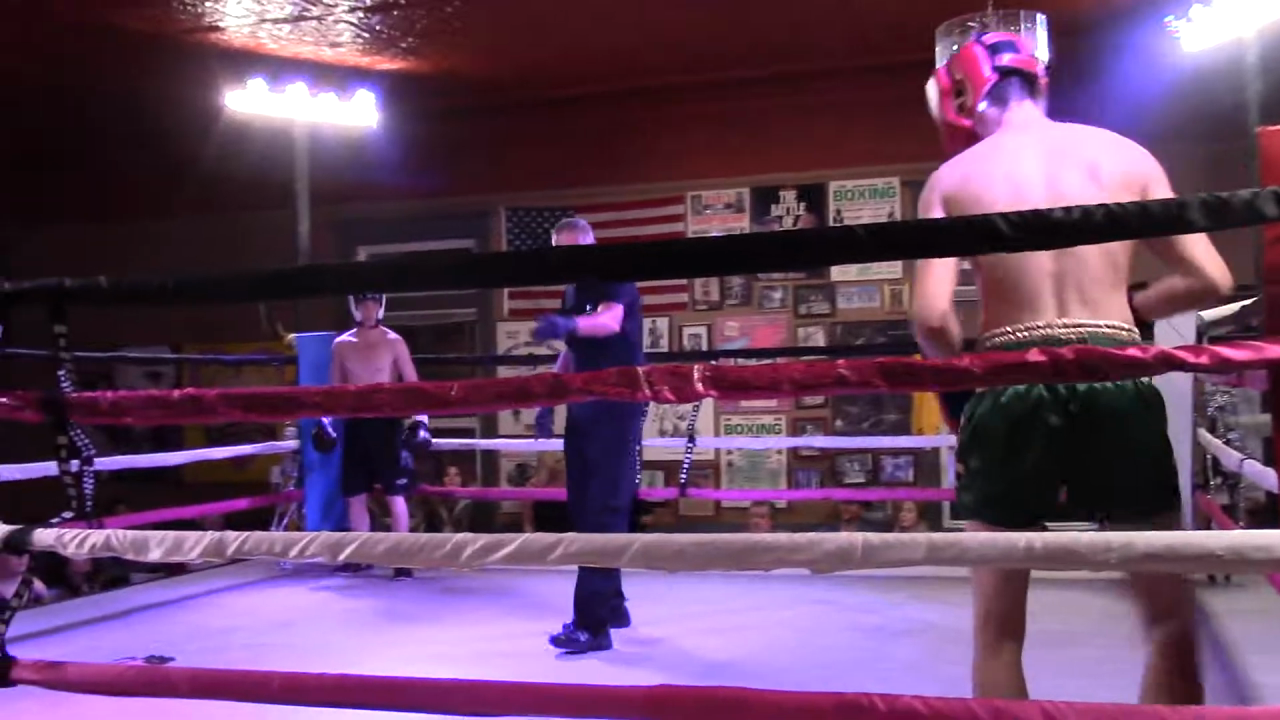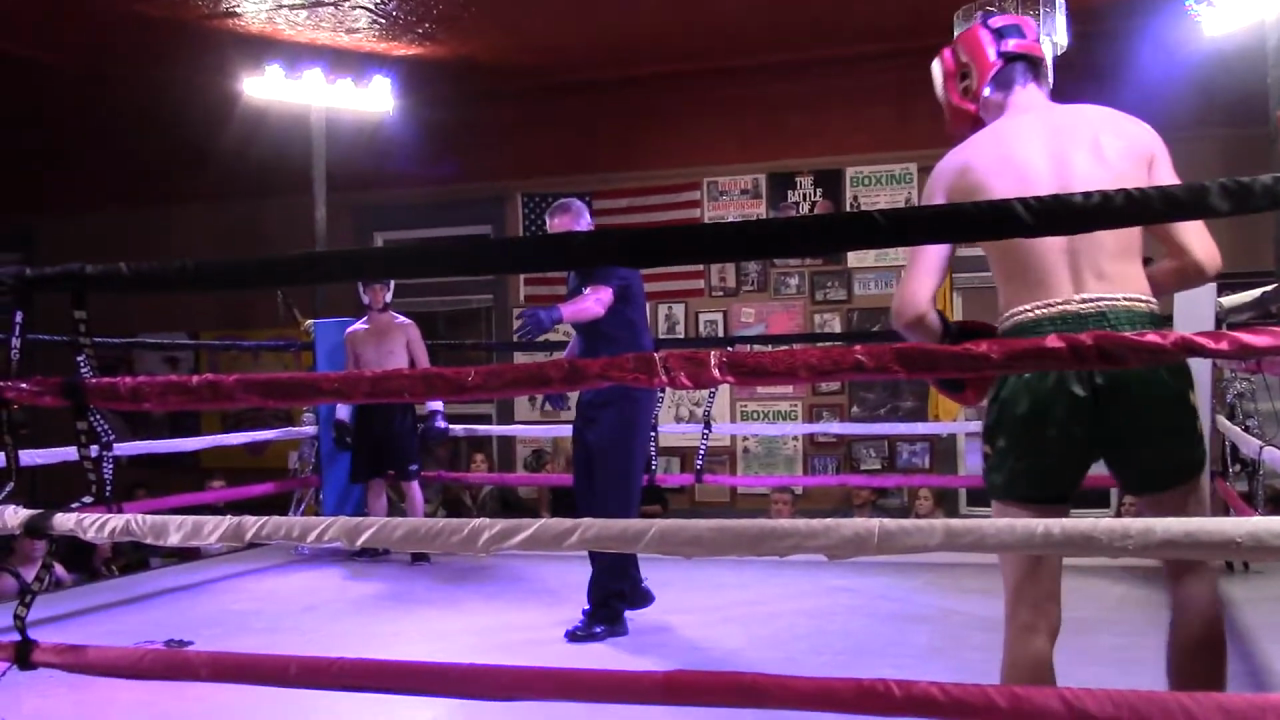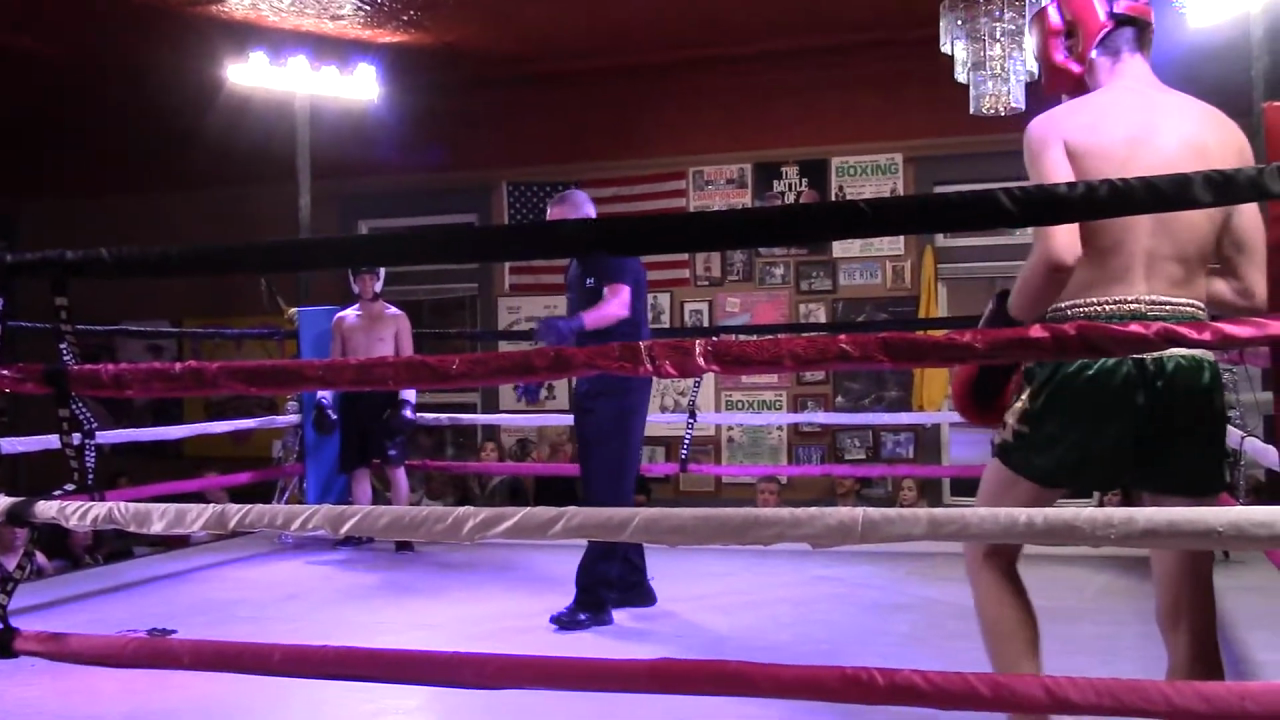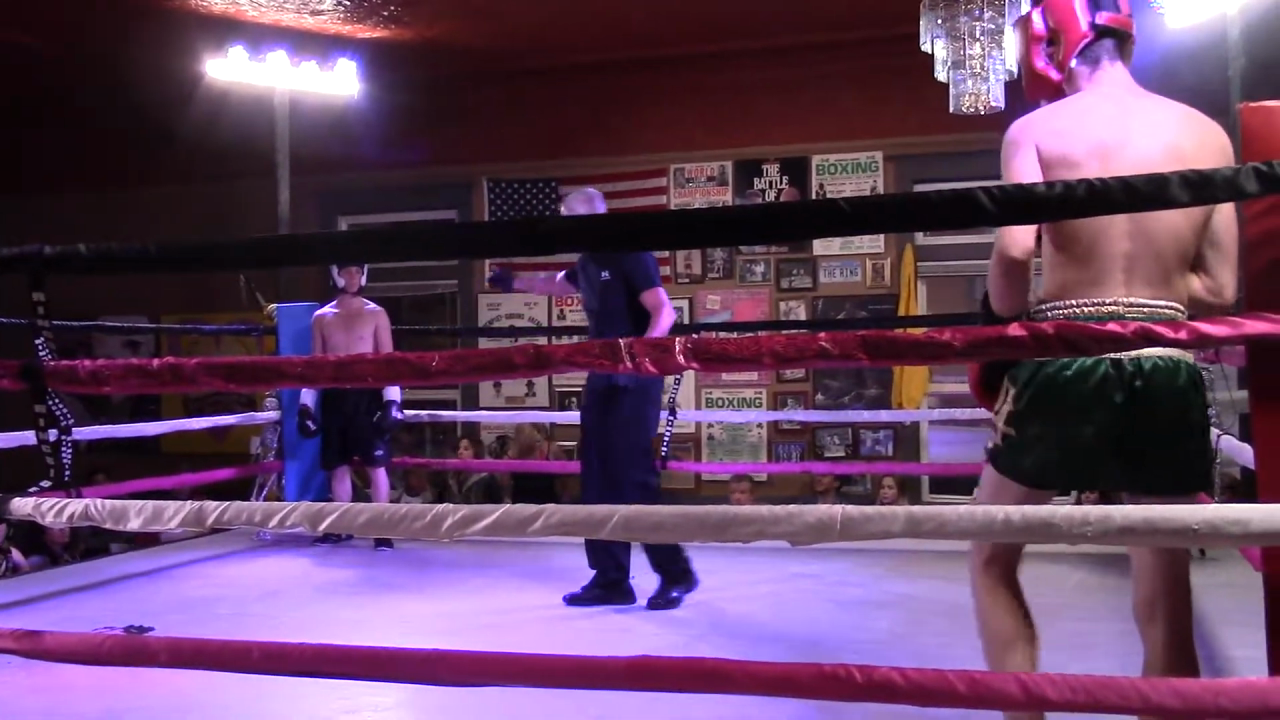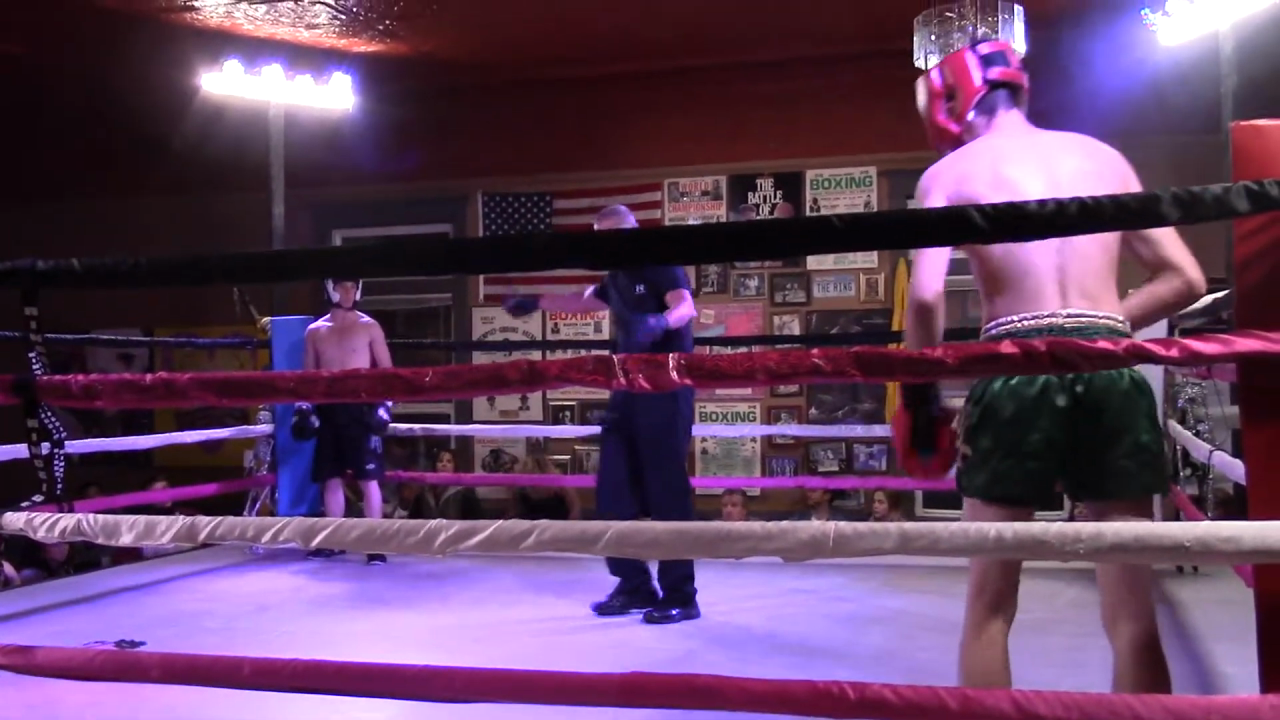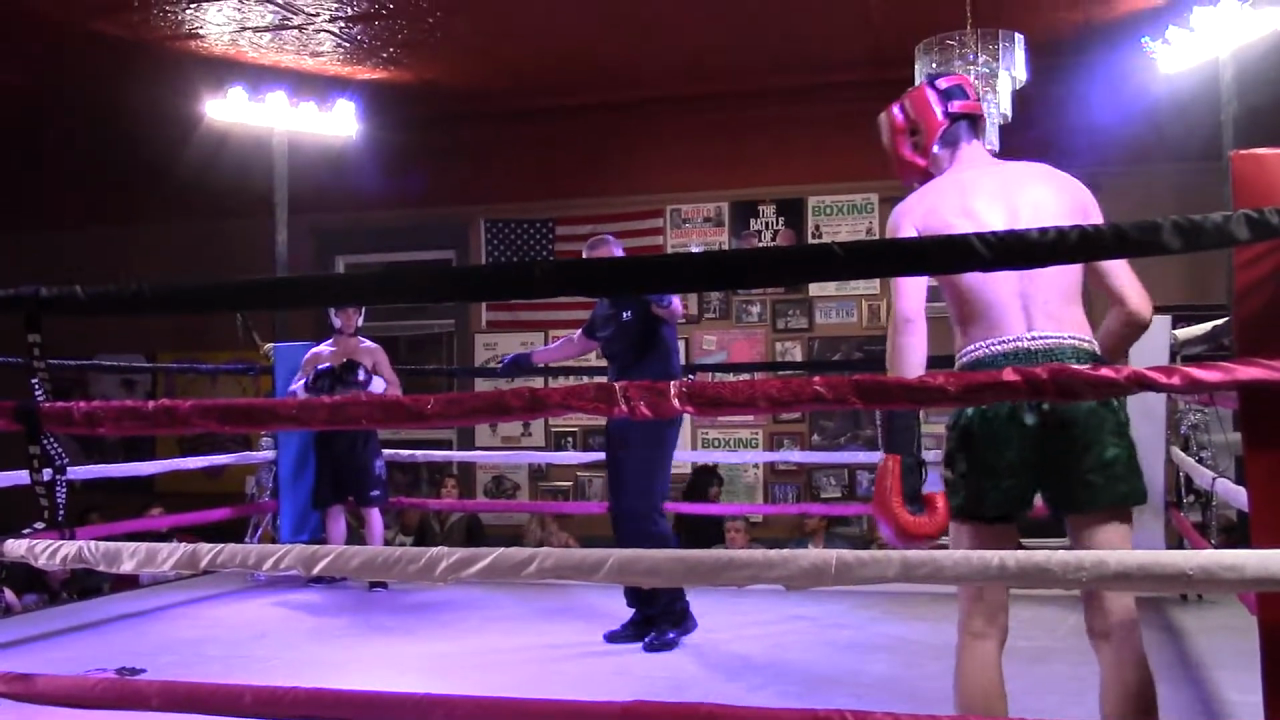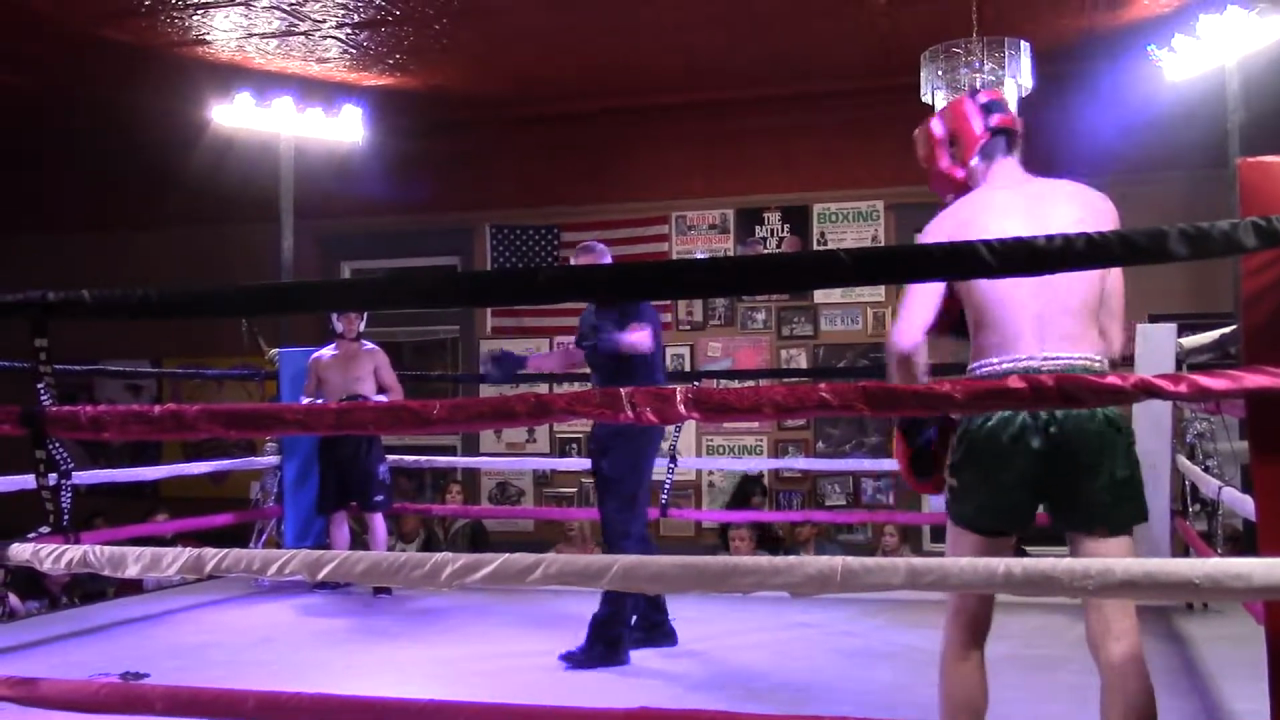
dt=0.5s
person 1, frame 1
left shoulder: (951, 180)
right shoulder: (1126, 155)
left elbow: (931, 317)
right elbow: (1213, 279)
left hip: (1012, 395)
right hip: (1117, 389)
left knee: (998, 632)
right knee: (1172, 621)
person 1, frame 2
left shoulder: (959, 166)
right shoulder: (1131, 132)
left elbow: (912, 312)
right elbow: (1201, 261)
left wrist: (956, 346)
left hip: (1035, 371)
right hip: (1139, 356)
left knee: (1030, 618)
right knee: (1191, 569)
person 1, frame 3
left shoulder: (1058, 127)
right shoulder: (1226, 136)
left elbow: (1059, 254)
right elbow: (1250, 293)
left wrist: (1008, 322)
left hip: (1085, 366)
right hip: (1187, 370)
left knee: (988, 553)
right knee: (1188, 615)
person 1, frame 4
left shoulder: (1037, 130)
right shoulder: (1207, 137)
left elbow: (1015, 250)
right elbow: (1218, 288)
left wrist: (1001, 322)
left hip: (1066, 366)
right hip: (1167, 369)
left knee: (991, 563)
right knee: (1165, 611)
person 1, frame 5
left shoulder: (948, 174)
right shoulder: (1104, 158)
left elbow: (926, 296)
right elbow: (1186, 278)
left wrist: (919, 395)
left hip: (1017, 378)
right hip: (1113, 377)
left knee: (991, 607)
right knee: (1133, 614)
person 1, frame 6
left shoulder: (916, 209)
right shoulder: (1065, 186)
left elbow: (908, 320)
right elbow: (1134, 308)
left wrist: (900, 444)
left hip: (992, 399)
right hip: (1082, 390)
left knee: (982, 628)
right knee: (1116, 622)
person 1, frame 7
left shoulder: (947, 226)
right shoulder: (1094, 205)
left elbow: (904, 345)
right elbow: (1113, 342)
left hip: (1001, 416)
right hip: (1090, 411)
left knee: (966, 626)
right knee: (1117, 637)
person 2, frame 1
left shoulder: (615, 284)
right shoulder: (570, 295)
left elbow: (610, 321)
left wrist: (569, 323)
right wrist: (548, 402)
left hip: (617, 407)
right hip: (582, 409)
left knee: (605, 508)
right knee: (582, 508)
left ankle: (594, 623)
right ankle: (610, 607)
person 2, frame 2
left shoulder: (614, 264)
right shoulder: (576, 275)
left elbow: (596, 304)
left wrist: (554, 314)
left hip: (626, 392)
right hip: (595, 392)
left knee: (615, 498)
right knee: (589, 492)
left ankle: (609, 611)
right ankle: (628, 586)
person 2, frame 3
left shoulder: (616, 257)
right shoulder: (575, 267)
left elbow: (618, 306)
left wrist: (573, 324)
left hip: (621, 384)
right hip: (590, 383)
left knee: (608, 487)
right knee: (602, 486)
left ankle: (593, 601)
right ankle: (631, 583)
person 2, frame 4
left shoulder: (631, 256)
right shoulder: (588, 262)
left elbow: (663, 311)
right elbow: (556, 284)
right wrist: (510, 281)
left hip: (636, 378)
right hip: (604, 377)
left knee: (632, 475)
right knee: (598, 479)
left ankle: (676, 573)
right ankle: (611, 580)
person 2, frame 5
left shoulder: (662, 267)
right shoulder: (617, 277)
left elbow: (685, 306)
right elbow: (583, 300)
left wrist: (659, 322)
right wrist: (533, 303)
left hip: (666, 392)
right hip: (628, 391)
left knee: (667, 490)
right knee: (614, 487)
left ankle: (680, 596)
right ankle: (635, 585)
person 2, frame 6
left shoulder: (645, 296)
right shoulder: (603, 309)
left elbow: (675, 311)
right elbow: (575, 344)
left wrist: (665, 300)
right wrist: (529, 359)
left hip: (655, 414)
right hip: (621, 417)
left knee: (643, 508)
right knee: (625, 515)
left ankle: (674, 613)
right ankle: (647, 613)
person 2, frame 7
left shoulder: (635, 305)
right shoulder: (591, 314)
left elbow: (644, 342)
right elbow: (569, 357)
left wrist: (628, 336)
right wrist: (519, 362)
left hip: (639, 426)
right hip: (608, 427)
left knee: (620, 528)
right knee: (628, 526)
left ankle: (608, 640)
right ankle: (653, 622)
person 3, frame 1
left shoulder: (394, 343)
right shoulder: (341, 345)
left elbow: (413, 385)
right elbow: (335, 388)
left wrist: (420, 423)
right wrist: (324, 421)
left hip: (386, 425)
right hip: (355, 426)
left knee: (395, 495)
right knee: (355, 495)
person 3, frame 2
left shoulder: (406, 327)
right shoulder: (353, 334)
left elbow: (425, 370)
left wrist: (435, 410)
right wrist: (342, 418)
left hip: (399, 409)
right hip: (367, 411)
left knee: (408, 479)
right knee: (374, 480)
person 3, frame 3
left shoulder: (397, 318)
right shoulder: (341, 320)
left wrist: (407, 401)
right wrist: (323, 399)
left hip: (385, 398)
right hip: (352, 400)
left knee: (394, 466)
right knee: (358, 469)
person 3, frame 4
left shoulder: (376, 314)
right shoulder: (321, 318)
left wrist: (392, 401)
right wrist: (306, 404)
left hip: (366, 396)
right hip: (334, 397)
left knee: (375, 465)
right knee: (338, 466)
person 3, frame 5
left shoulder: (370, 327)
right shoulder: (314, 330)
left elbow: (387, 371)
right elbow: (309, 374)
left wrist: (382, 404)
right wrist: (302, 408)
left hip: (359, 410)
right hip: (327, 410)
left knee: (368, 478)
right knee: (331, 478)
person 3, frame 6
left shoulder: (372, 351)
right shoulder: (316, 355)
left elbow: (396, 392)
right elbow: (293, 394)
left wrist: (368, 380)
right wrist: (311, 384)
left hip: (361, 434)
right hip: (329, 435)
left knee: (370, 505)
right knee: (332, 506)
person 3, frame 7
left shoulder: (374, 354)
right shoulder: (318, 359)
left elbow: (397, 394)
right elbow: (306, 397)
left wrist: (370, 401)
right wrist: (313, 406)
left hip: (364, 439)
right hip: (332, 440)
left knee: (373, 511)
right knee: (335, 511)
